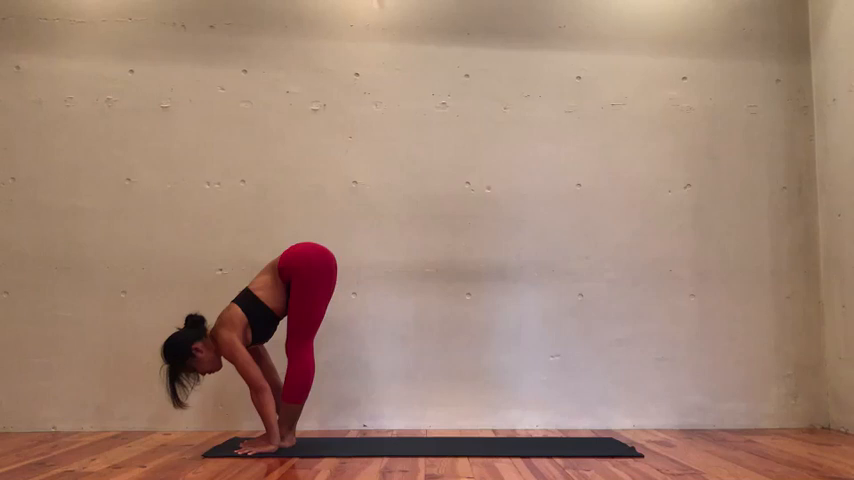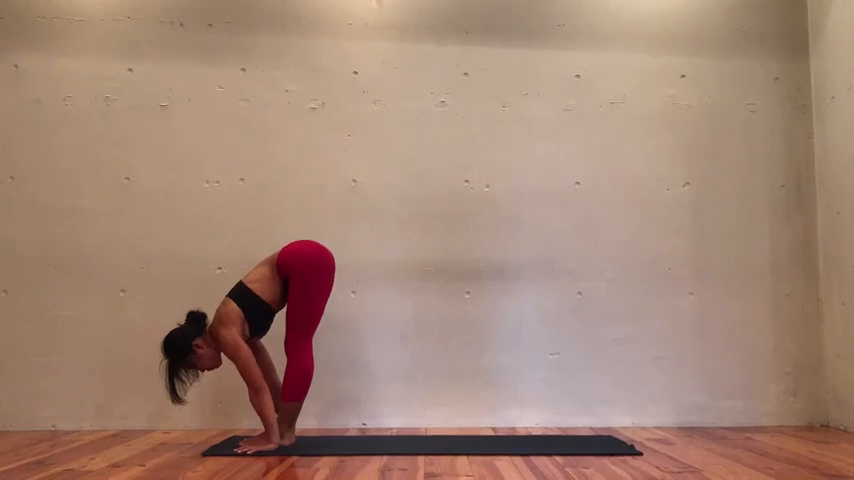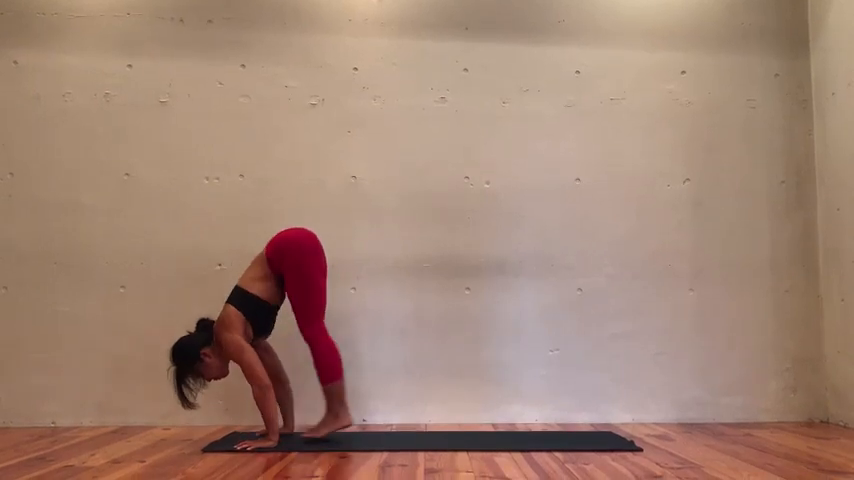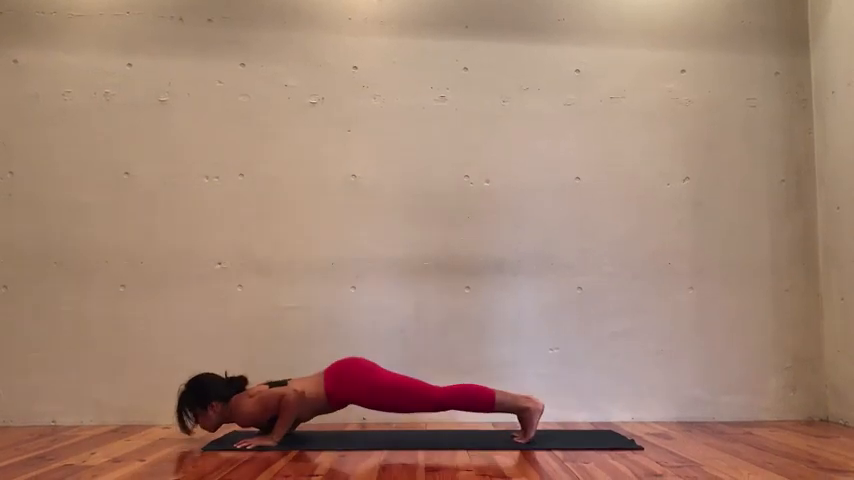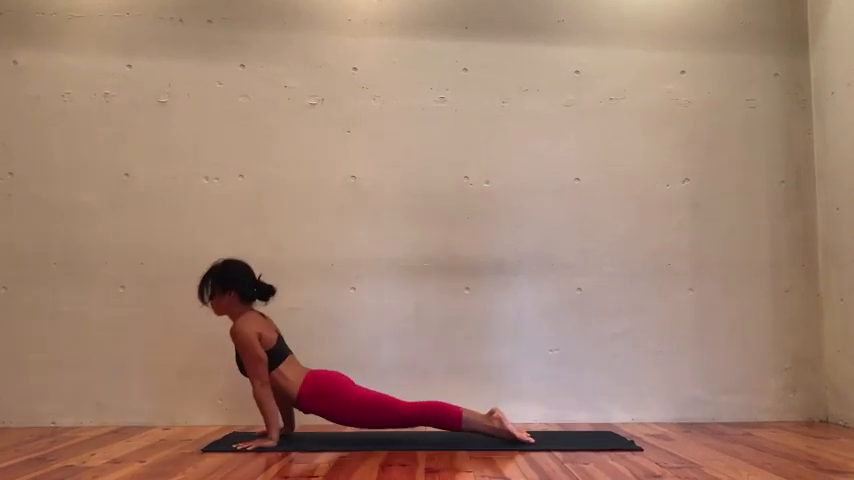
dt=1s
person 1, frame 1
left shoulder: (225, 338)
right shoulder: (237, 334)
left elbow: (261, 388)
right elbow: (270, 382)
left wrist: (273, 439)
right wrist: (275, 432)
left hip: (309, 264)
right hip: (304, 263)
left knee: (298, 353)
right knee: (299, 353)
left ankle: (285, 436)
right ankle: (286, 433)
person 1, frame 2
left shoulder: (225, 334)
right shoulder: (234, 330)
left elbow: (258, 387)
right elbow: (268, 380)
left wrist: (273, 438)
right wrist: (274, 431)
left hip: (307, 262)
right hip: (302, 261)
left knee: (298, 351)
right knee: (297, 350)
left ankle: (285, 433)
right ankle: (285, 430)
person 1, frame 3
left shoulder: (228, 339)
right shoulder: (242, 334)
left elbow: (262, 386)
right elbow: (276, 379)
left wrist: (272, 437)
right wrist: (287, 426)
left hip: (293, 250)
right hip: (293, 249)
left knee: (313, 332)
right knee: (313, 332)
left ankle: (338, 412)
right ankle: (336, 413)
person 1, frame 4
left shoulder: (243, 410)
right shoulder: (246, 397)
left elbow: (293, 395)
left wrist: (273, 437)
right wrist: (276, 428)
left hip: (349, 381)
right hip: (347, 376)
left knee: (439, 397)
right knee: (437, 396)
left ankle: (523, 404)
right ankle: (520, 402)
person 1, frame 5
left shoulder: (242, 328)
right shoulder: (259, 320)
left elbow: (261, 385)
left wrist: (272, 434)
right wrist: (286, 426)
left hip: (326, 395)
right hip: (328, 385)
left knee: (412, 414)
right knee: (412, 412)
left ankle: (494, 426)
right ankle: (491, 418)
